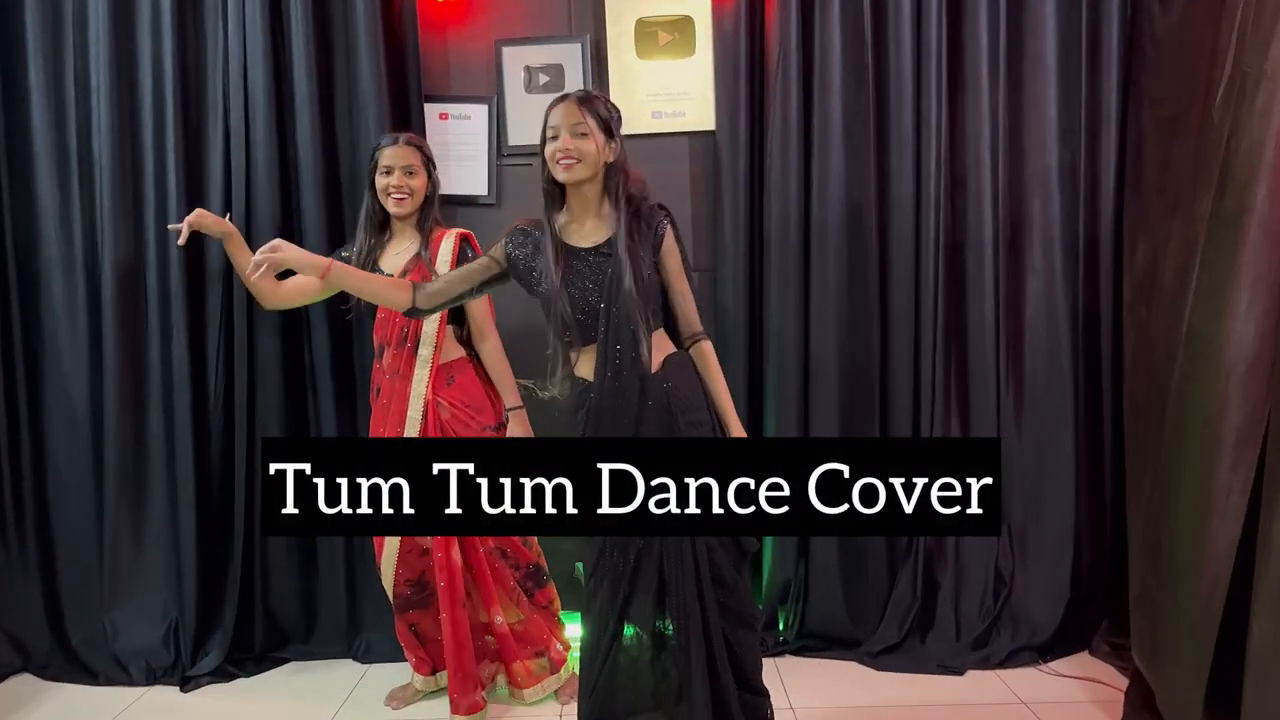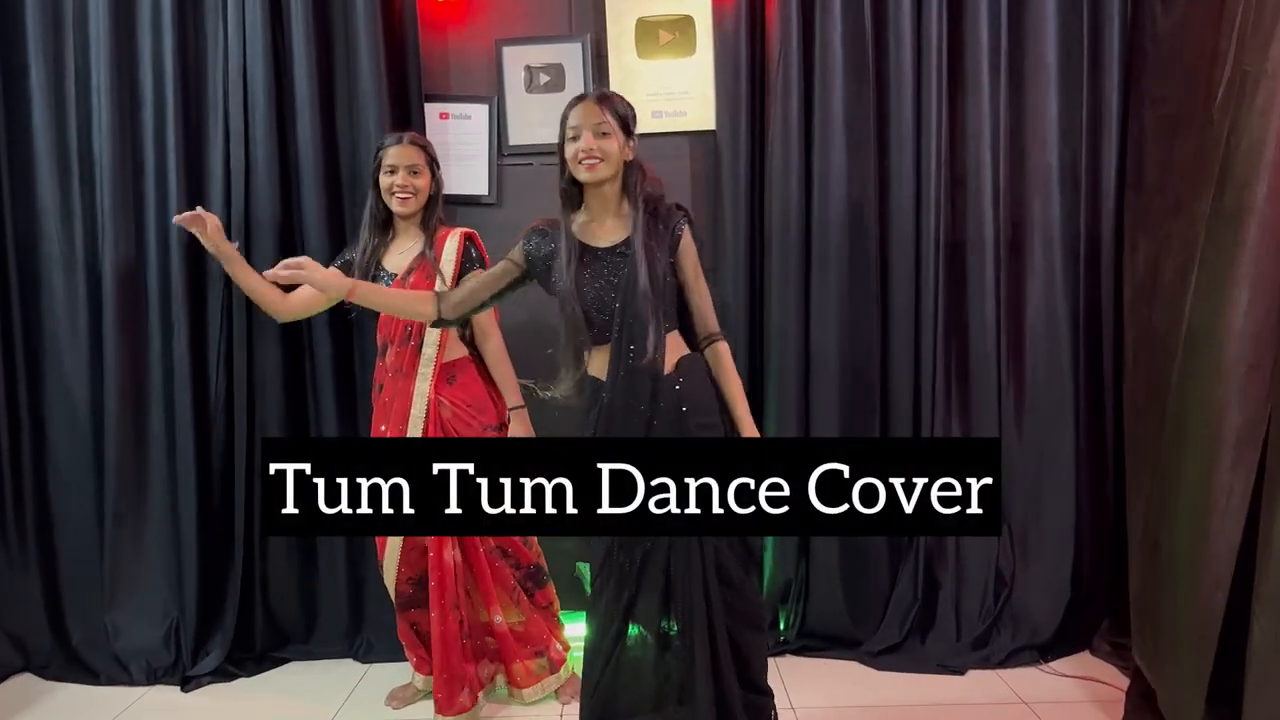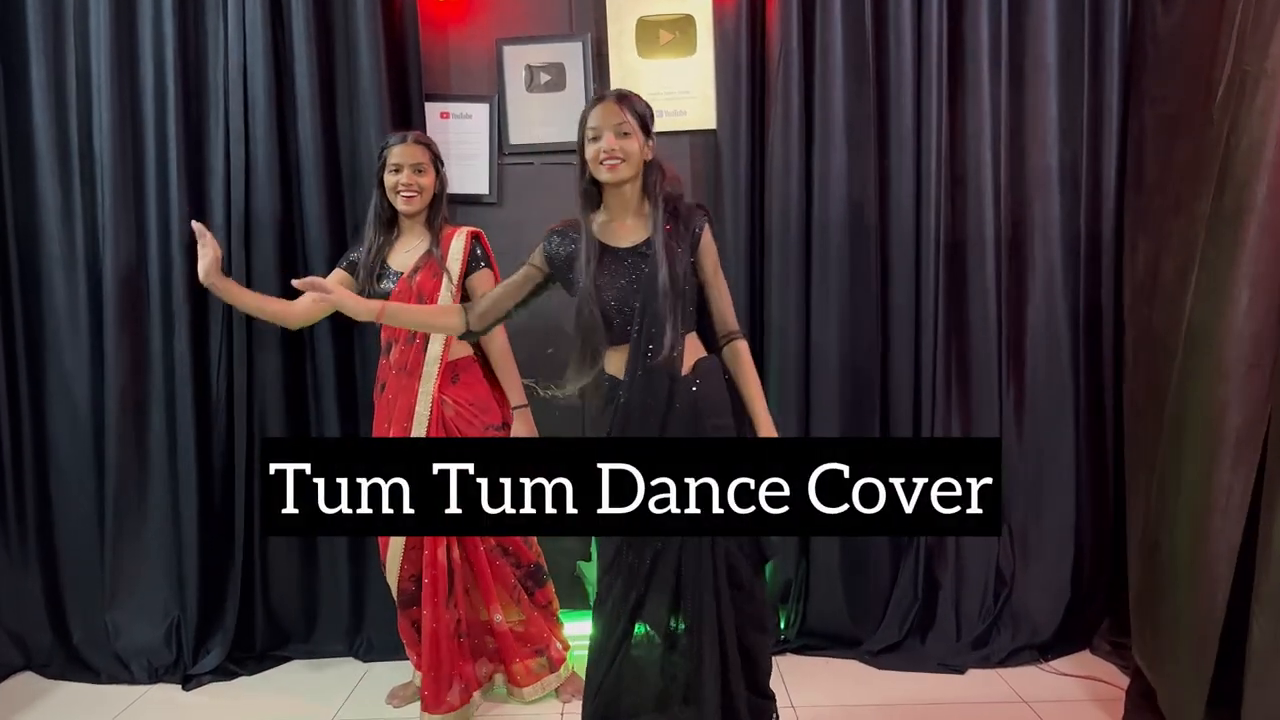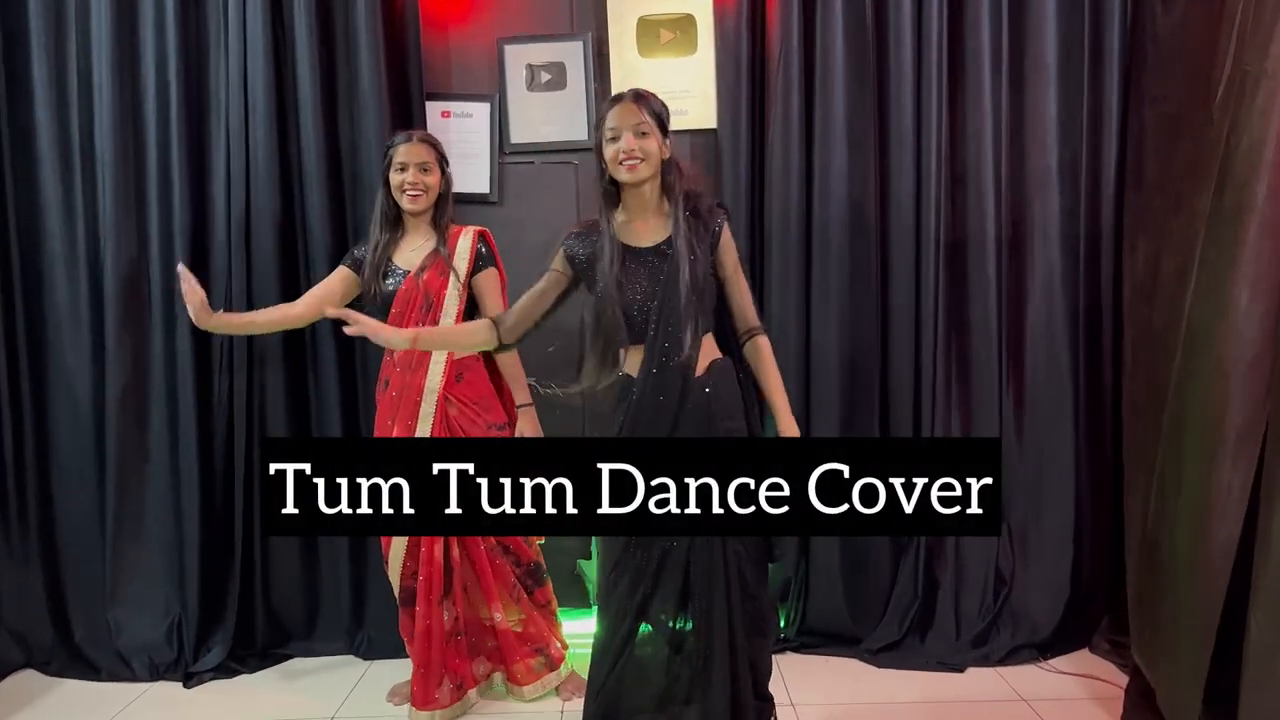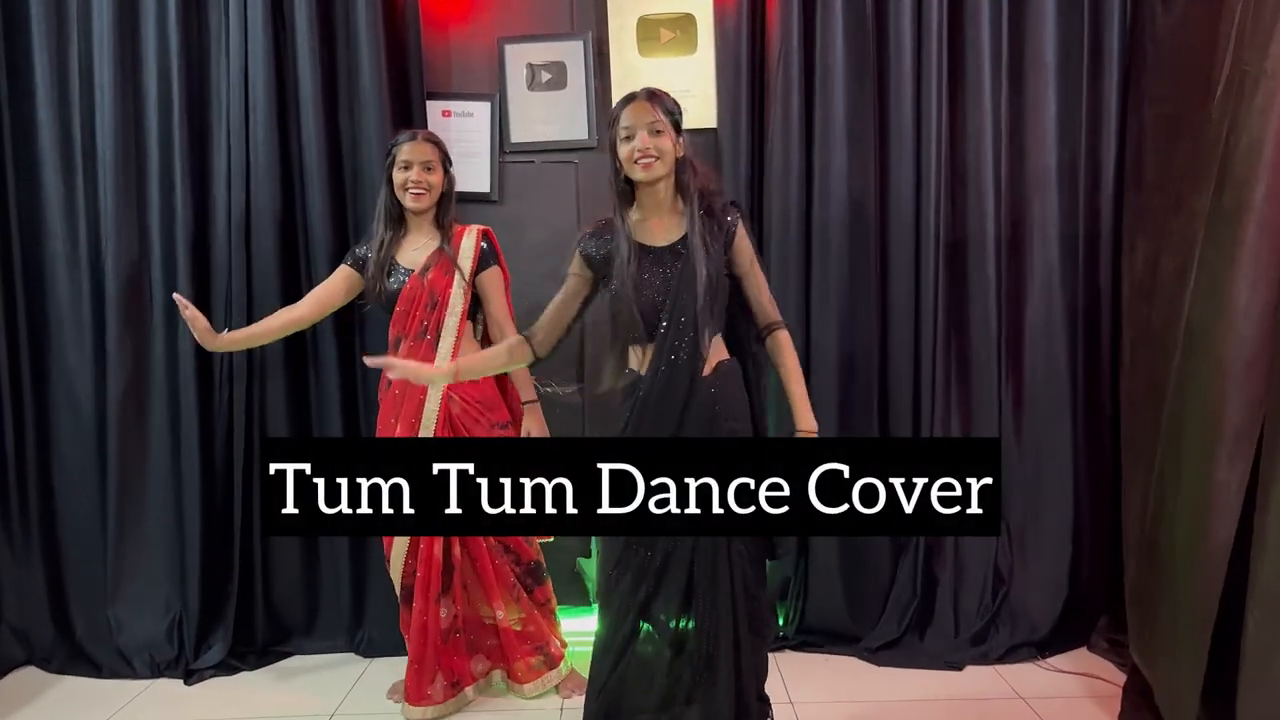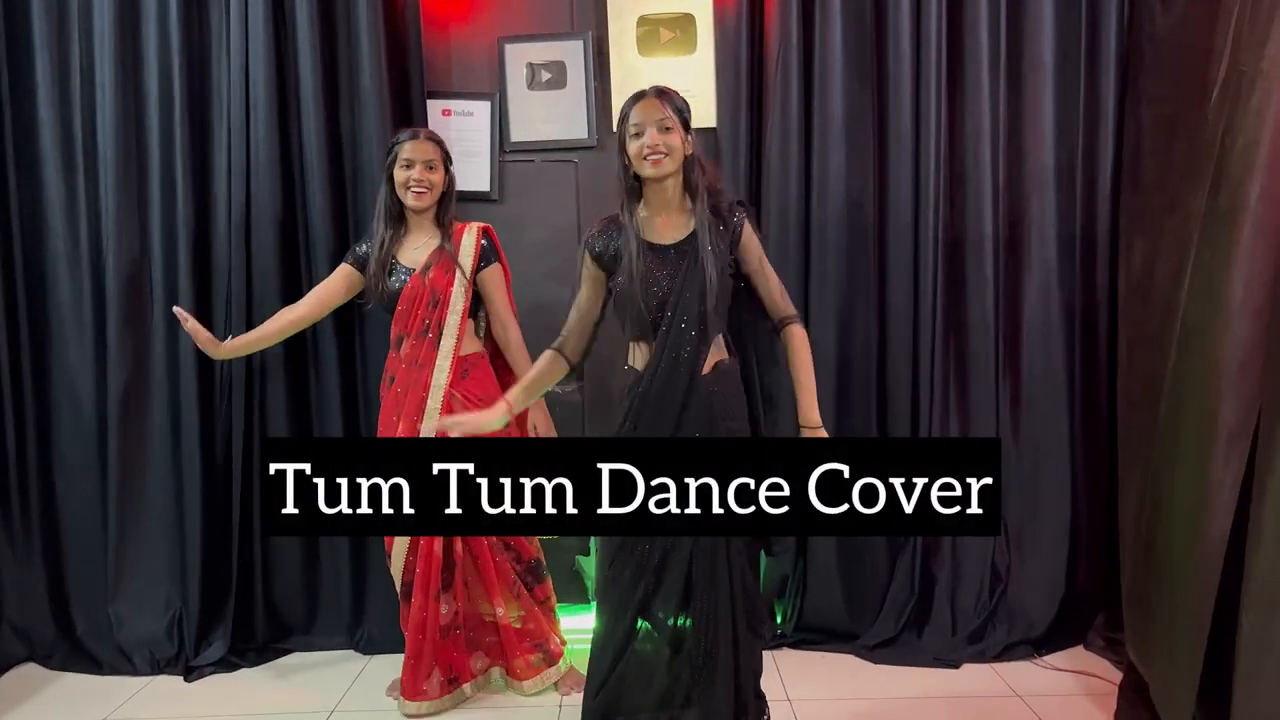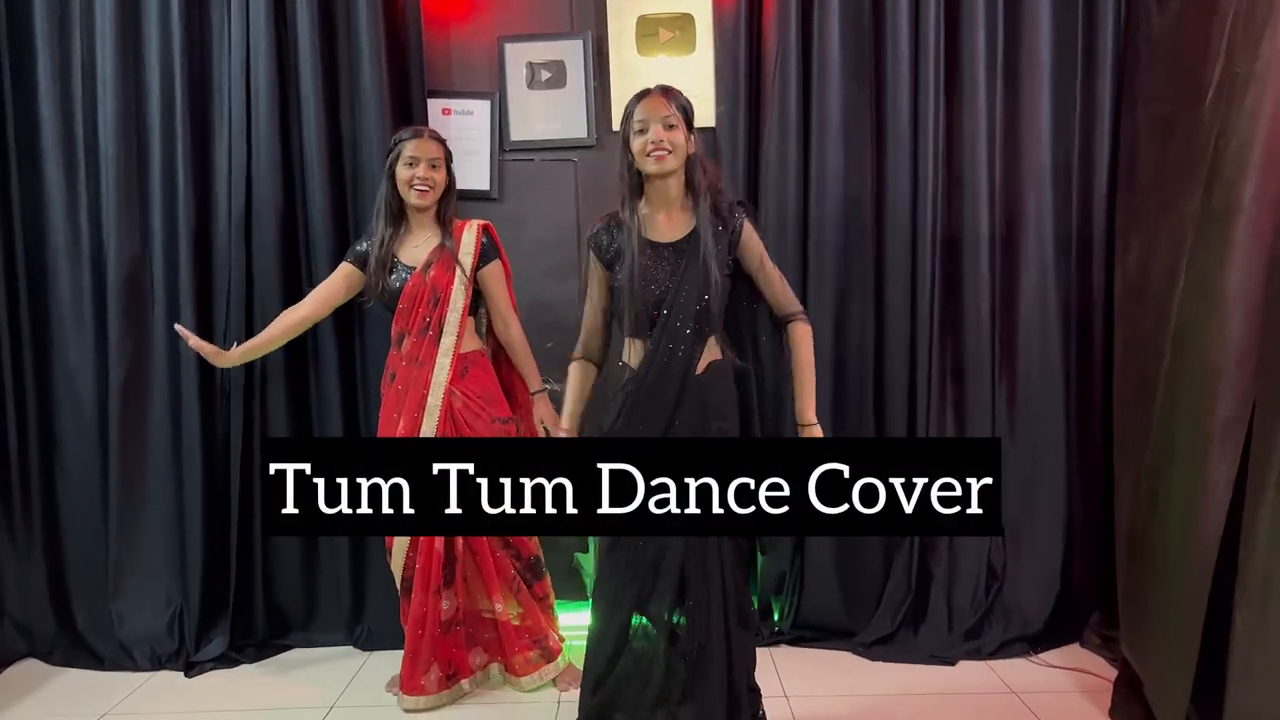
dt=0.1s
person 1, frame 1
left shoulder: (649, 224)
right shoulder: (529, 243)
left elbow: (693, 334)
right elbow: (420, 297)
left wrist: (735, 431)
right wrist: (312, 261)
left hip: (676, 409)
right hip: (604, 418)
left knee: (704, 572)
right knee: (616, 580)
person 1, frame 2
left shoulder: (667, 225)
right shoulder: (548, 244)
left elbow: (710, 335)
right elbow: (445, 307)
left wrist: (748, 432)
right wrist: (339, 284)
left hip: (686, 410)
right hip: (614, 418)
left knee: (709, 573)
right knee: (621, 579)
person 1, frame 3
left shoulder: (687, 225)
right shoulder: (569, 244)
left elbow: (729, 334)
right elbow: (473, 318)
left wrist: (765, 430)
right wrist: (362, 306)
left hip: (700, 410)
right hip: (628, 418)
left knee: (718, 574)
right knee: (630, 579)
person 1, frame 4
left shoulder: (705, 224)
right shoulder: (588, 243)
left elbow: (749, 331)
right elbow: (504, 328)
left wrist: (786, 429)
right wrist: (400, 337)
left hip: (713, 411)
right hip: (641, 416)
left knee: (723, 573)
right knee: (636, 577)
person 1, frame 5
left shoulder: (720, 223)
right shoulder: (604, 242)
left elbow: (771, 325)
right elbow: (534, 341)
left wrist: (806, 425)
right wrist: (439, 371)
left hip: (716, 410)
right hip: (646, 416)
left knee: (724, 573)
right knee: (634, 577)
person 1, frame 6
left shoulder: (726, 224)
right shoulder: (609, 239)
left elbow: (787, 322)
right elbow: (567, 346)
left wrist: (812, 423)
right wrist: (496, 413)
left hip: (713, 407)
right hip: (644, 413)
left knee: (722, 571)
right knee: (631, 572)
person 1, frame 7
left shoulder: (728, 222)
right shoulder: (609, 237)
left elbow: (792, 317)
right elbow: (589, 348)
left wrist: (807, 421)
right wrist: (565, 435)
left hip: (707, 408)
right hip: (630, 411)
left knee: (715, 569)
right knee: (627, 571)
person 2, frame 1
left shoulder: (456, 246)
right shoulder: (361, 253)
left elbow: (486, 335)
right elbow: (273, 294)
left wrist: (515, 411)
right wrist: (225, 232)
left hip: (457, 404)
right hip: (394, 410)
left knee: (492, 538)
right knee: (407, 546)
left ankle: (544, 662)
right ankle: (434, 666)
person 2, frame 2
left shoulder: (458, 246)
right shoulder: (365, 255)
left elbow: (487, 334)
right elbow: (286, 306)
left wrist: (516, 410)
right wrist: (222, 248)
left hip: (461, 403)
right hip: (395, 409)
left knee: (492, 535)
right knee: (412, 544)
left ankle: (544, 662)
right ankle: (436, 669)
person 2, frame 3
left shoulder: (464, 246)
right shoulder: (369, 255)
left elbow: (493, 333)
right elbow: (295, 312)
left wrist: (520, 410)
right wrist: (218, 283)
left hip: (463, 403)
right hip: (399, 409)
left knee: (493, 536)
right knee: (412, 544)
left ankle: (542, 661)
right ankle: (437, 668)
person 2, frame 4
left shoulder: (470, 245)
right shoulder: (372, 254)
right elbow: (302, 311)
left wrist: (525, 407)
right wrist: (219, 320)
left hip: (467, 402)
right hip: (402, 406)
left knee: (495, 534)
right knee: (415, 542)
left ankle: (543, 660)
right ankle: (440, 668)
person 2, frame 5
left shoulder: (473, 244)
right shoulder: (374, 253)
left elbow: (503, 330)
right elbow: (304, 312)
left wrist: (530, 404)
right wrist: (222, 340)
left hip: (470, 401)
right hip: (404, 405)
left knee: (496, 534)
right knee: (416, 541)
left ankle: (541, 658)
right ankle: (438, 667)
person 2, frame 6
left shoulder: (474, 241)
right shoulder: (374, 251)
left elbow: (504, 326)
right elbow: (306, 309)
left wrist: (532, 398)
right wrist: (228, 347)
left hip: (471, 397)
right hip: (405, 402)
left knee: (496, 527)
right knee: (417, 536)
left ankle: (541, 655)
right ankle: (441, 663)
person 2, frame 7
left shoulder: (474, 238)
right shoulder: (374, 249)
left elbow: (505, 323)
right elbow: (307, 310)
left wrist: (537, 392)
right wrist: (231, 355)
left hip: (472, 395)
right hip: (406, 400)
left knee: (496, 525)
right knee: (418, 533)
left ankle: (538, 651)
right ankle: (440, 660)
